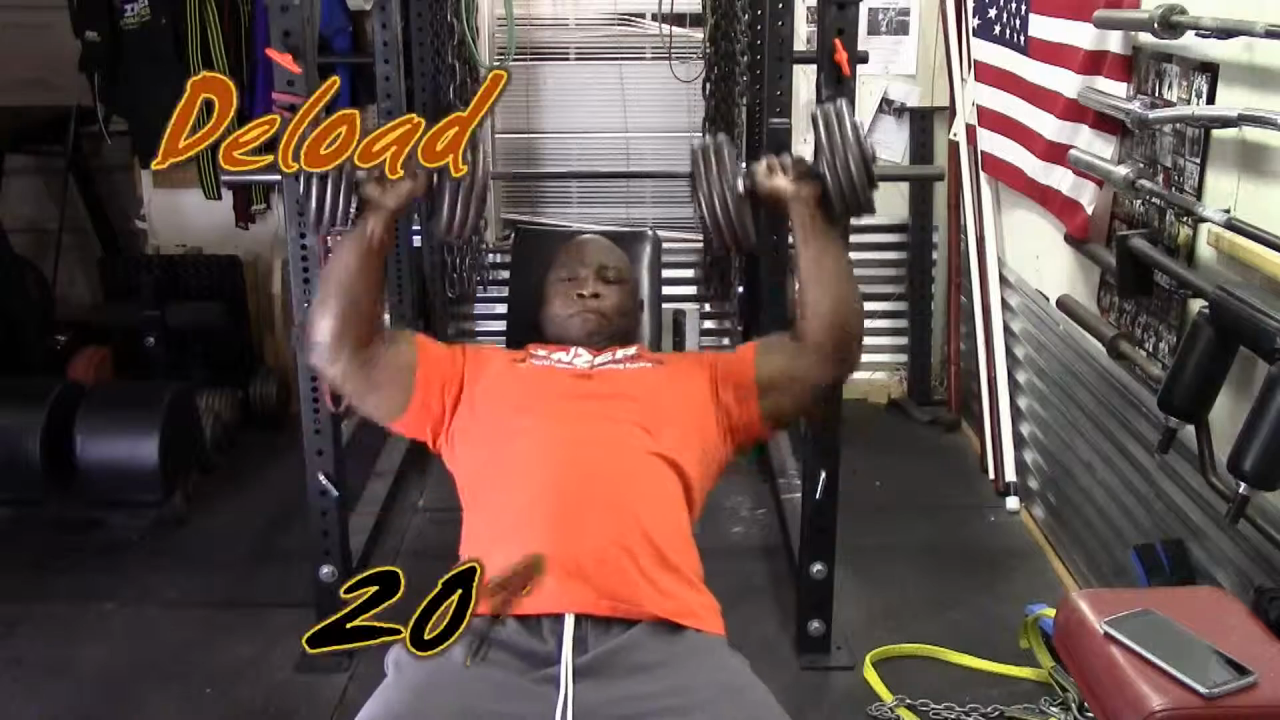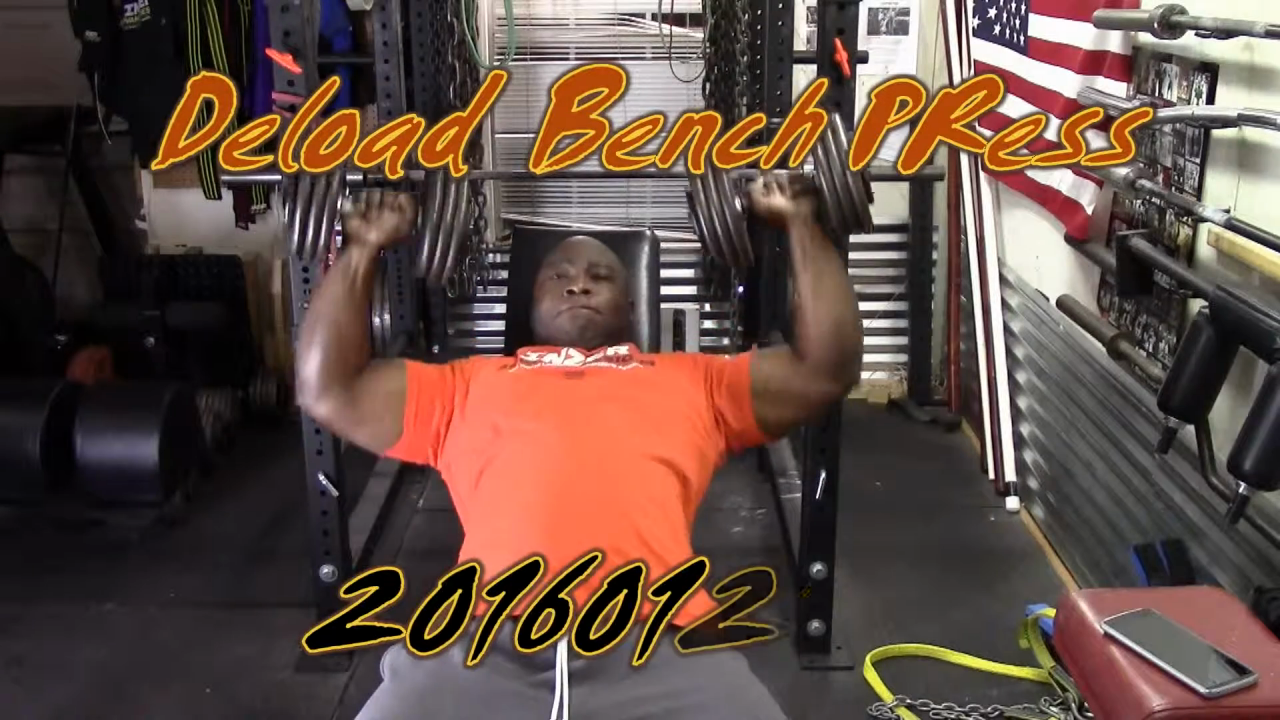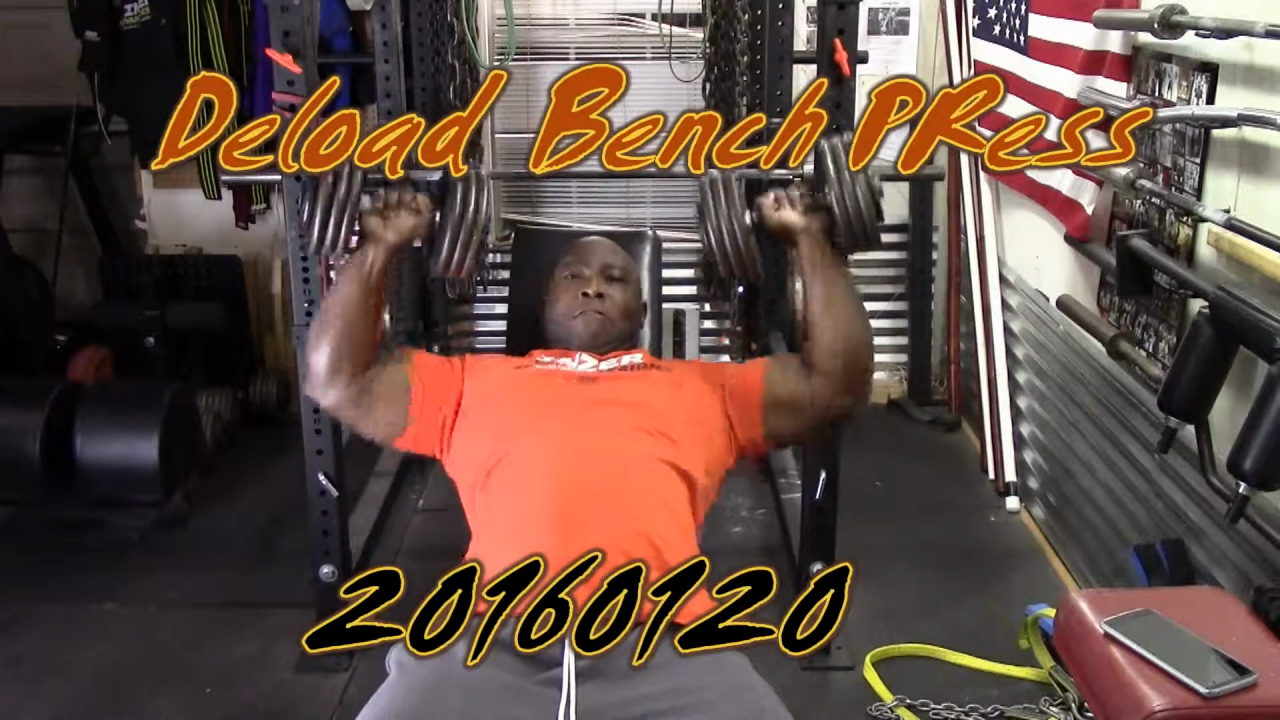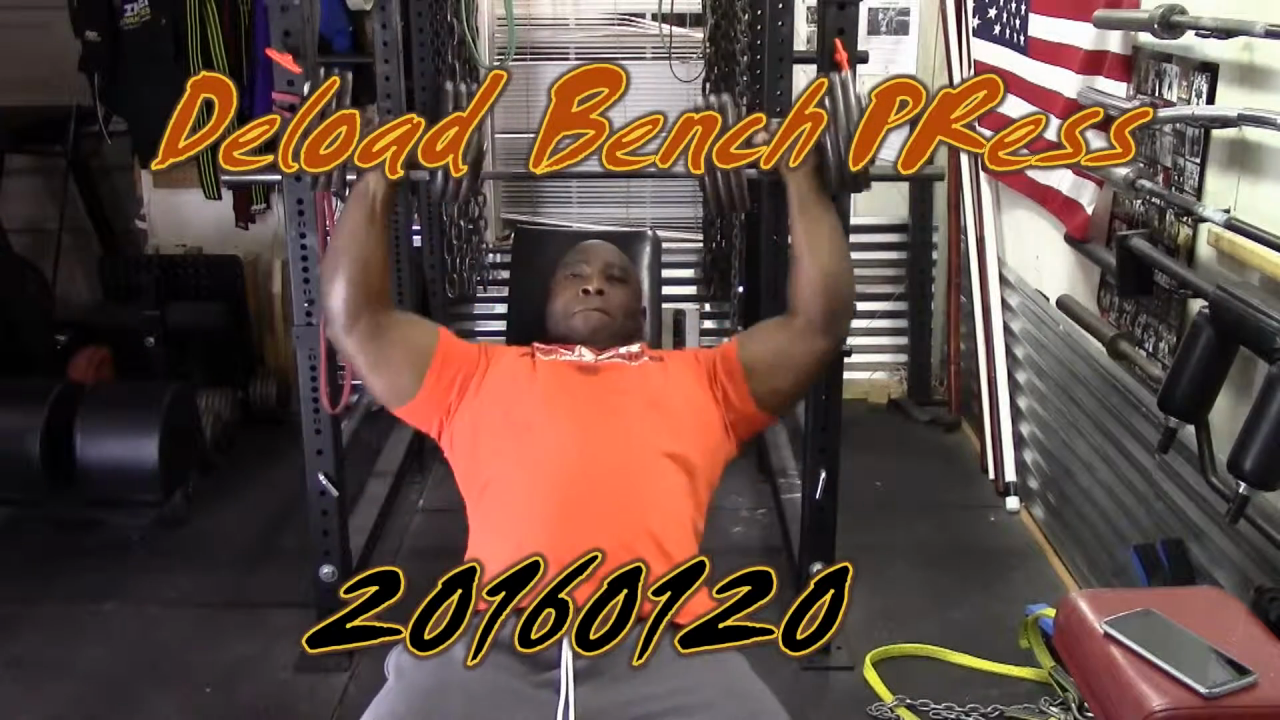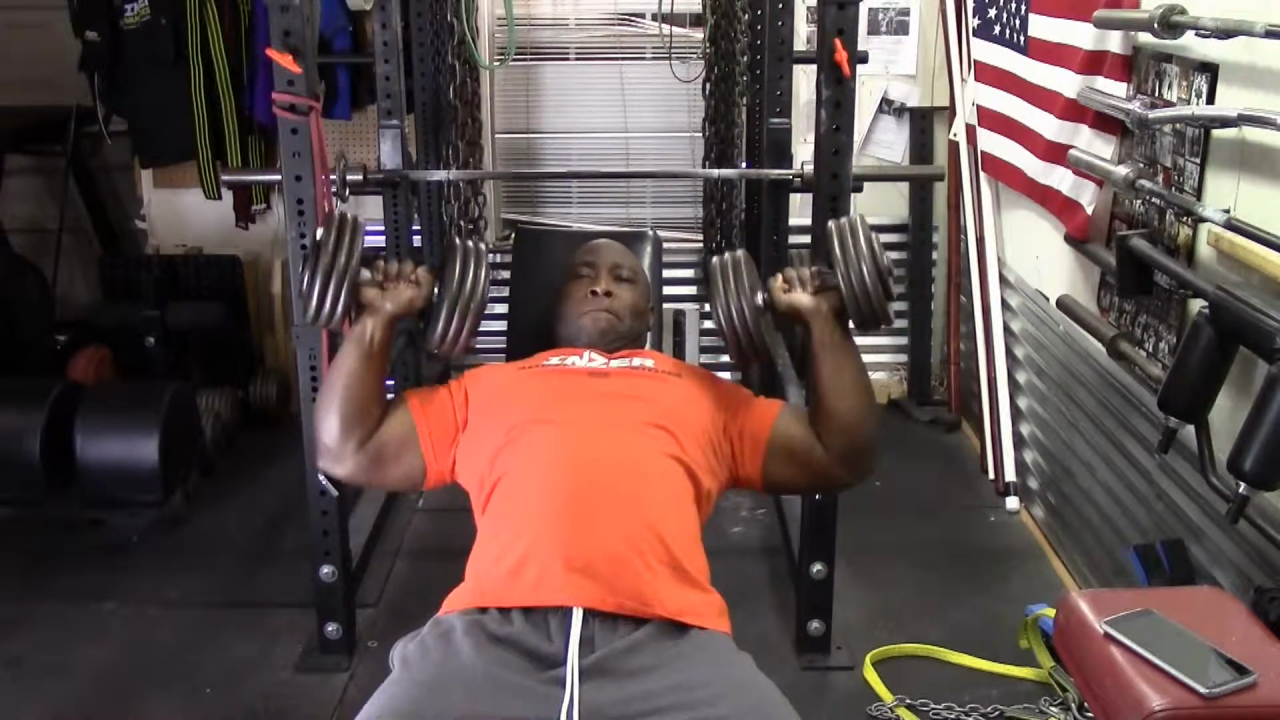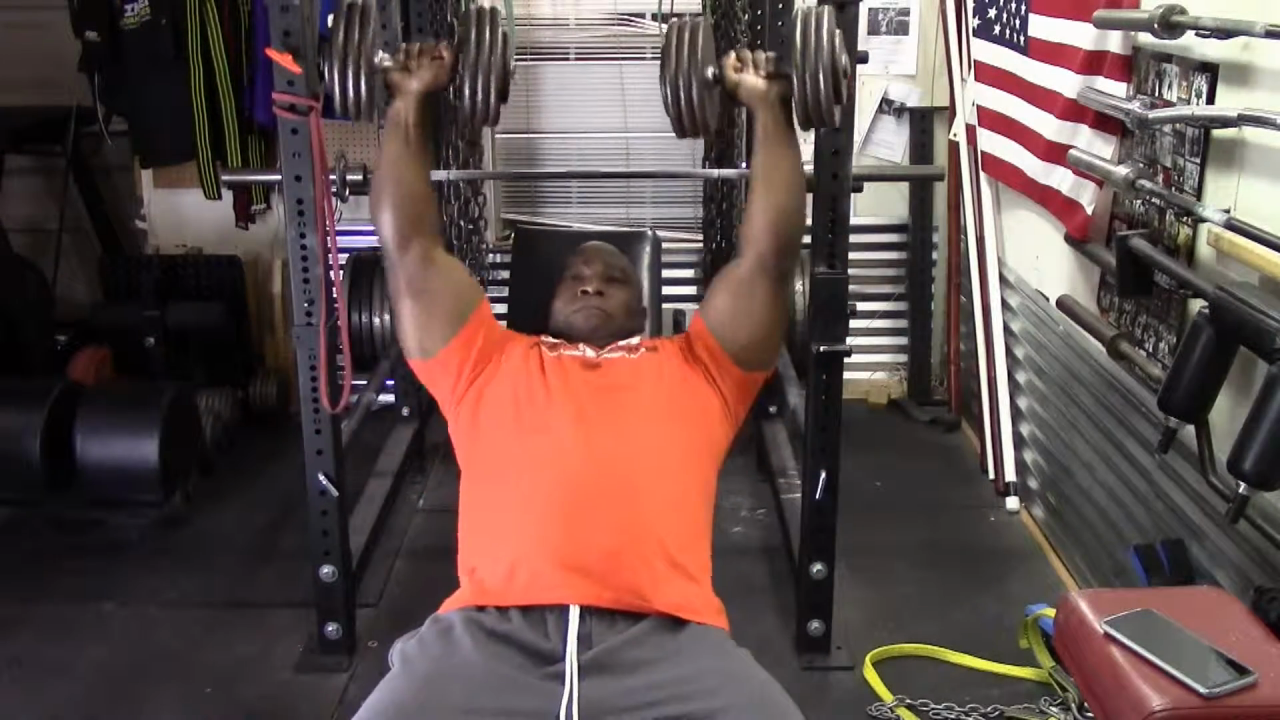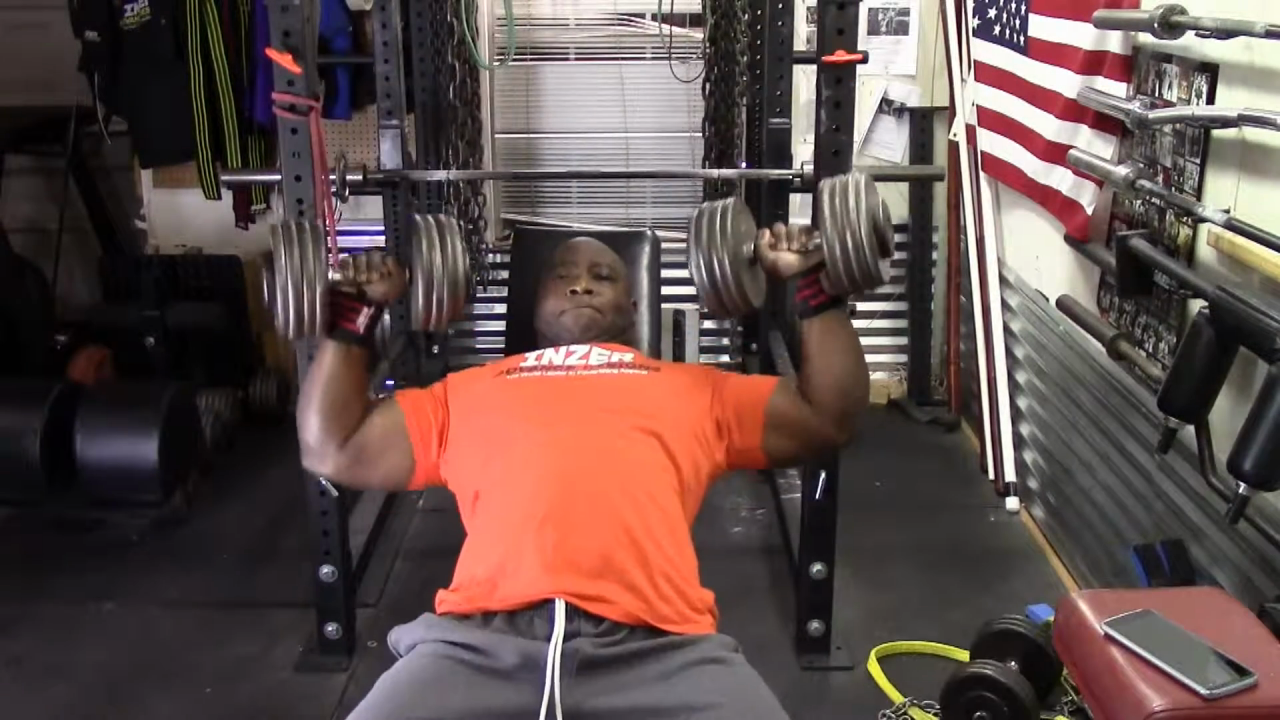
dt=0.7s
person 1, frame 1
left shoulder: (698, 385)
right shoulder: (475, 380)
left elbow: (826, 351)
right elbow: (341, 348)
left wrist: (803, 210)
right wrist: (377, 217)
left hip: (656, 637)
right hip: (490, 634)
person 1, frame 2
left shoulder: (692, 384)
right shoulder: (467, 388)
left elbow: (826, 368)
right elbow: (327, 389)
left wrist: (799, 222)
right wrist: (362, 251)
left hip: (654, 642)
right hip: (487, 639)
person 1, frame 3
left shoulder: (702, 389)
right shoulder: (476, 384)
left elbow: (837, 381)
right elbow: (336, 380)
left wrist: (811, 241)
right wrist: (377, 248)
left hip: (659, 641)
right hip: (496, 638)
person 1, frame 4
left shoulder: (700, 382)
right shoulder: (482, 378)
left elbow: (820, 322)
right elbow: (356, 317)
left wrist: (799, 172)
right wrist: (378, 175)
left hip: (659, 642)
right hip: (495, 640)
person 1, frame 5
left shoulder: (703, 393)
right shoulder: (486, 388)
left elbow: (843, 458)
right elbow: (347, 451)
left wrist: (821, 316)
right wrist: (376, 316)
left hip: (664, 639)
right hip: (494, 631)
person 1, frame 6
left shoulder: (695, 375)
right shoulder: (490, 370)
left elbow: (767, 253)
right elbow: (412, 246)
left wrist: (766, 106)
right wrist: (409, 102)
left hip: (662, 637)
right hip: (493, 630)
person 1, frame 7
left shoulder: (692, 389)
right shoulder: (469, 392)
left elbow: (831, 416)
right elbow: (332, 448)
left wrist: (810, 280)
right wrist: (355, 310)
left hip: (657, 646)
right hip: (483, 638)
